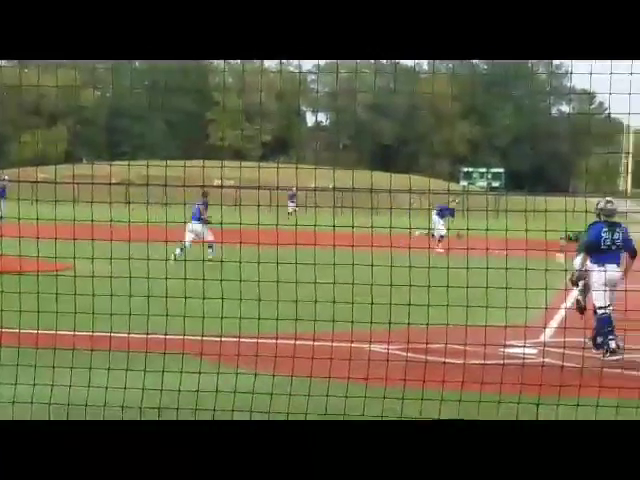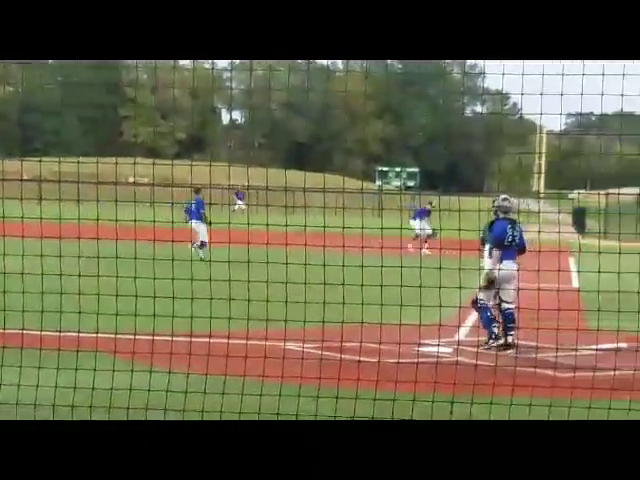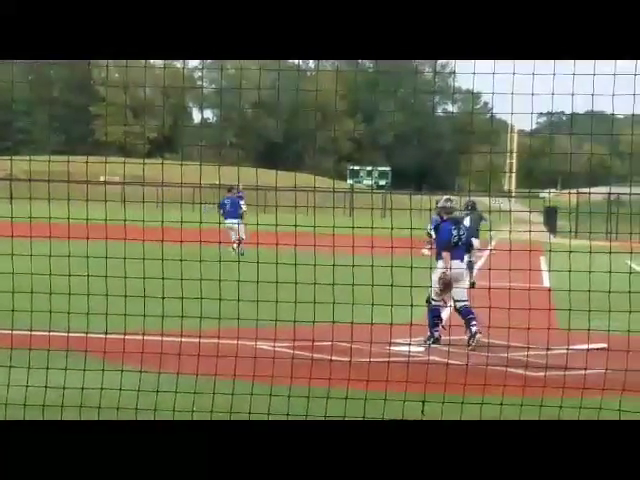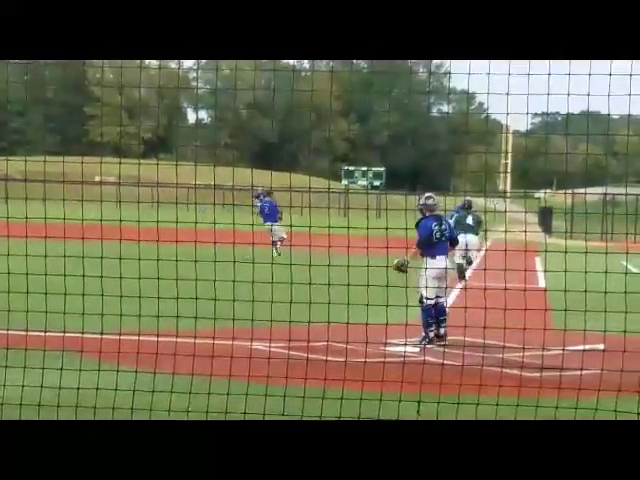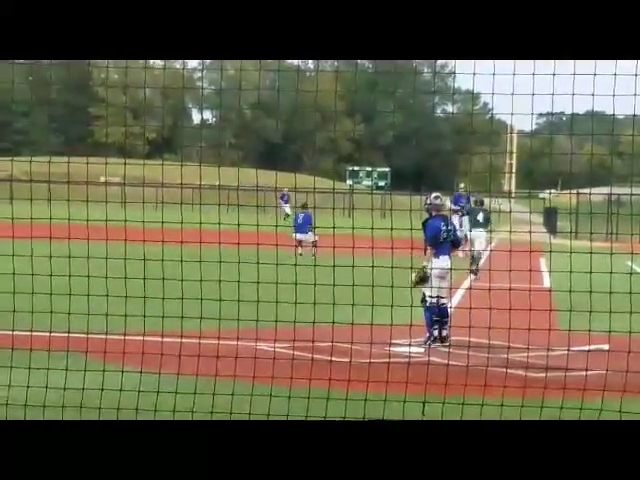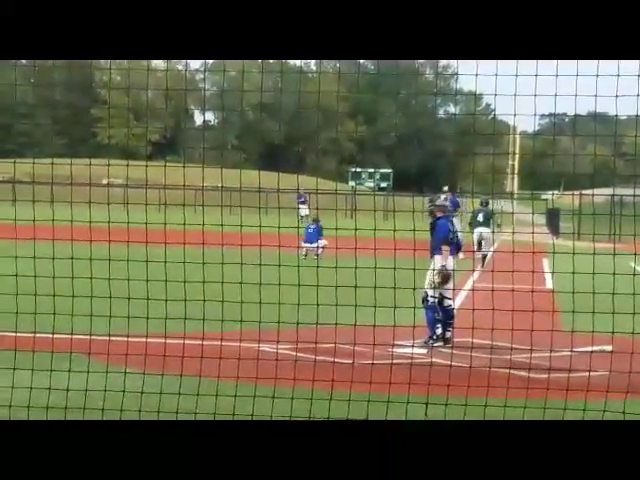
dt=0.4s
person 1, frame 1
left shoulder: (596, 228)
right shoulder: (622, 229)
left elbow: (586, 252)
right elbow: (632, 253)
left wrist: (578, 270)
right wrist: (625, 272)
left hip: (598, 272)
right hip: (615, 272)
left knee: (601, 310)
right knee: (605, 307)
left ankle: (612, 347)
right ankle: (600, 341)
person 1, frame 2
left shoulder: (498, 224)
right shoulder: (517, 226)
left elbow: (497, 248)
right elbow: (522, 249)
left wrist: (492, 269)
left hip: (497, 267)
right hip: (512, 267)
left knee: (481, 302)
right knee: (508, 305)
left ankle: (494, 335)
right ankle: (510, 340)
person 1, frame 3
left shoulder: (444, 226)
right shoulder: (461, 225)
left elbow: (445, 250)
right elbow: (468, 247)
left wrist: (444, 272)
left hip: (445, 267)
right hip: (460, 266)
left knee: (435, 301)
right knee: (462, 303)
left ankle: (434, 336)
right ankle: (473, 331)
person 1, frame 4
left shoulder: (426, 223)
right shoulder: (444, 221)
left elbow: (421, 246)
right elbow: (454, 242)
left wrist: (407, 259)
left hip: (431, 263)
right hip: (444, 262)
left knee: (427, 301)
right knee: (440, 300)
left ankle: (430, 337)
right ankle: (441, 334)
person 1, frame 5
left shoulder: (432, 222)
right shoulder: (449, 222)
left elbow: (431, 246)
right elbow: (456, 244)
left wrist: (424, 265)
left hip: (435, 262)
right hip: (446, 262)
left knee: (429, 300)
right knee: (442, 300)
left ankle: (433, 336)
right ankle: (443, 335)
person 1, frame 6
left shoulder: (441, 223)
right shoulder: (449, 223)
left elbow: (445, 244)
right elbow: (458, 247)
left wrist: (443, 265)
left hip: (440, 262)
right hip: (448, 263)
left knee: (430, 299)
right knee: (446, 301)
left ankle: (435, 335)
right ankle: (447, 336)
